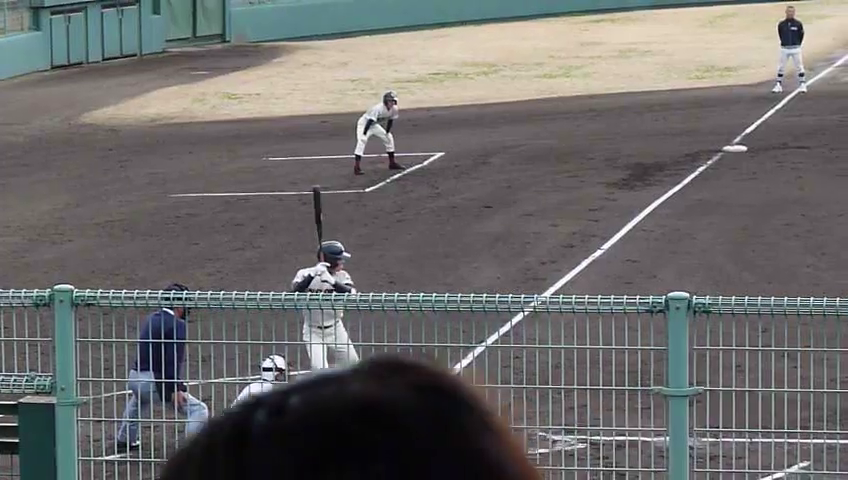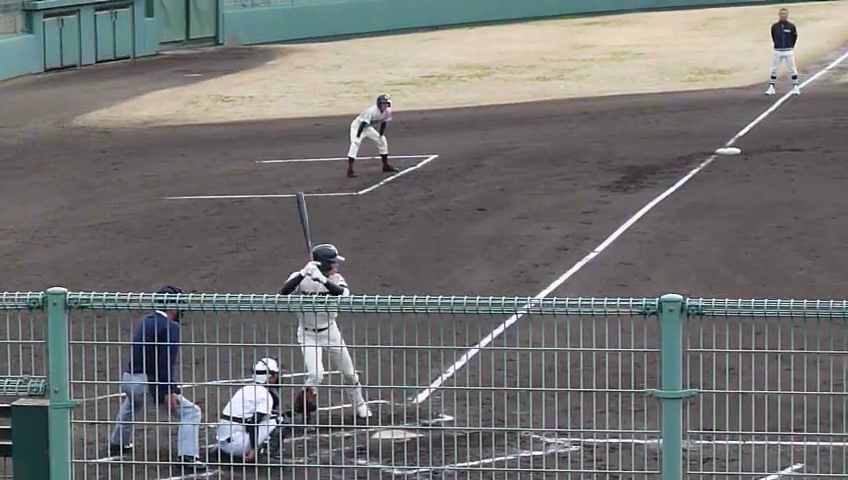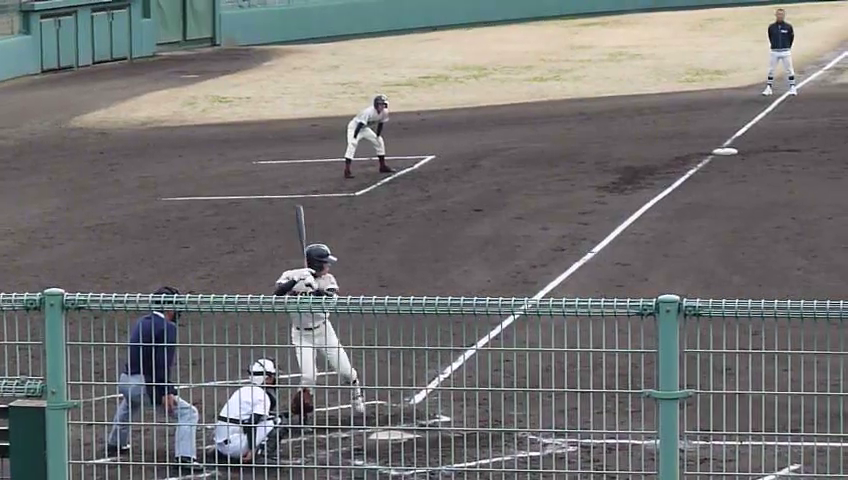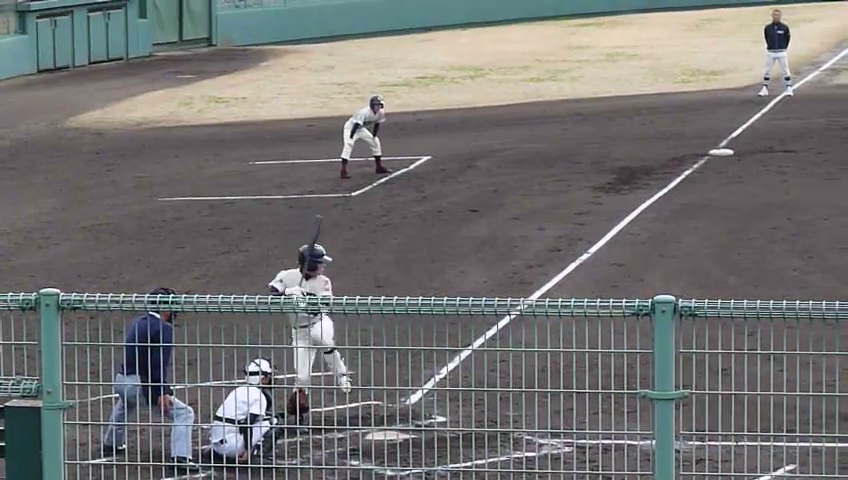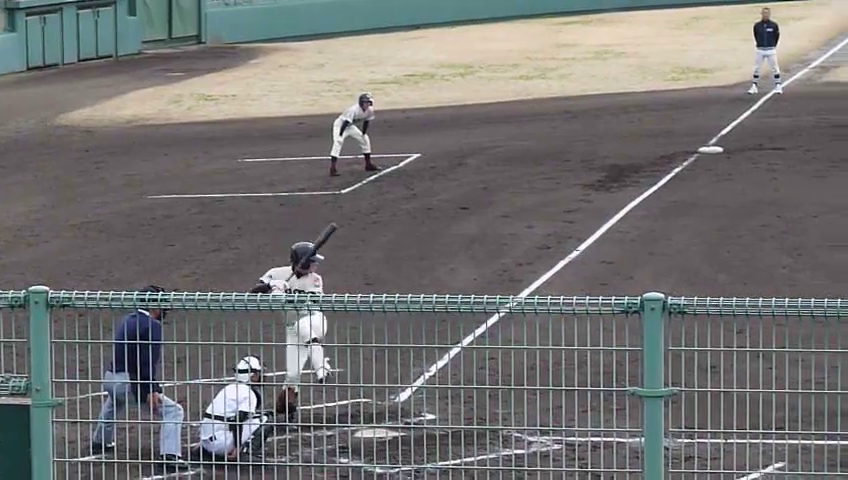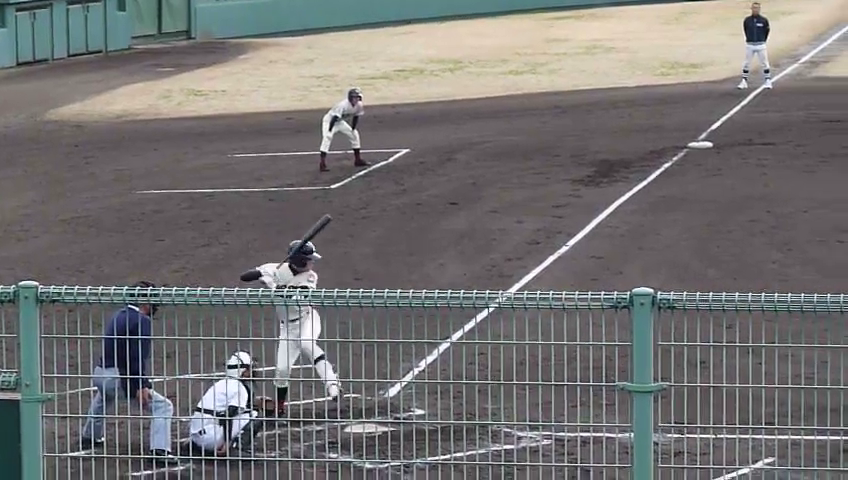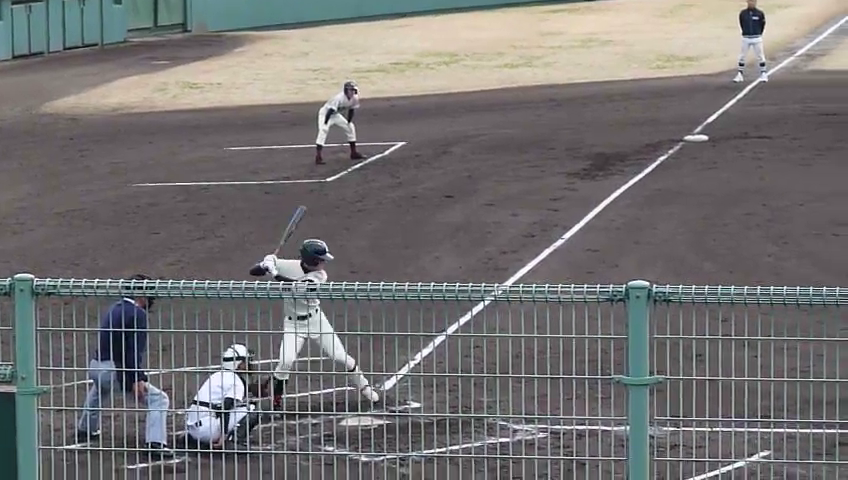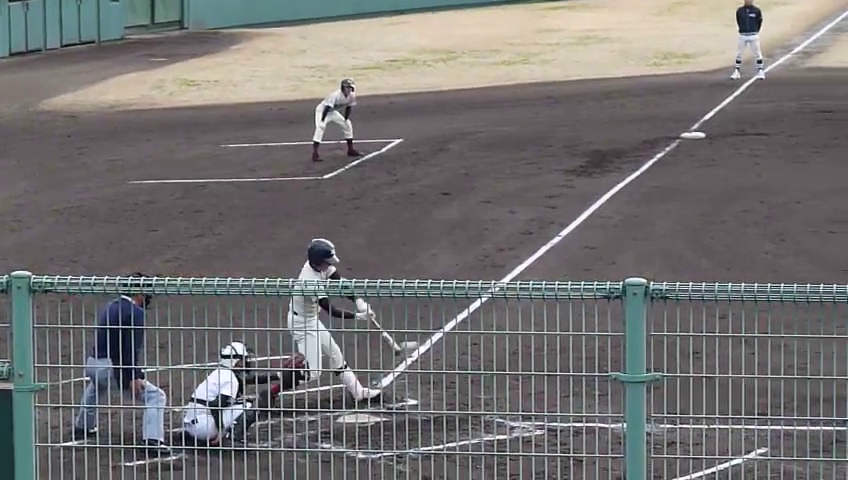
dt=0.2s
person 1, frame 1
left shoulder: (152, 319)
right shoulder: (177, 324)
left elbow: (146, 353)
right elbow: (173, 359)
right wrist: (176, 388)
left hip: (136, 378)
right hip: (154, 380)
left knee: (137, 403)
right knee: (197, 409)
left ankle: (125, 441)
person 1, frame 2
left shoulder: (145, 321)
right shoulder: (171, 325)
right elbow: (165, 366)
right wrist: (168, 391)
left hip: (129, 381)
right hip: (147, 384)
left knee: (130, 405)
right knee: (191, 412)
left ankle: (119, 444)
right ankle: (188, 457)
person 1, frame 3
left shoulder: (142, 322)
right shoulder: (167, 327)
left elbow: (138, 354)
right elbow: (163, 363)
right wrist: (166, 392)
left hip: (126, 381)
right hip: (145, 384)
left knee: (128, 405)
right knee: (188, 413)
left ankle: (115, 445)
right ankle: (185, 457)
person 1, frame 4
left shoulder: (138, 322)
right shoulder: (163, 327)
left elbow: (133, 354)
right elbow: (159, 363)
right wrist: (162, 392)
left hip: (122, 381)
right hip: (141, 384)
left knee: (123, 406)
right knee: (183, 413)
left ankle: (111, 445)
right ankle: (181, 458)
person 1, frame 5
left shoulder: (127, 320)
right shoulder: (152, 325)
left elbow: (124, 352)
right elbow: (148, 361)
right wrist: (151, 390)
left hip: (110, 379)
right hip: (130, 382)
left knee: (112, 403)
right knee: (173, 411)
left ankle: (100, 442)
right ankle: (170, 456)
person 1, frame 6
left shoulder: (118, 315)
right shoulder: (142, 321)
left elbow: (114, 348)
right elbow: (138, 357)
right wrist: (141, 385)
left hip: (100, 374)
right hip: (119, 377)
left knee: (102, 399)
right knee: (162, 406)
left ankle: (89, 437)
right ankle: (160, 450)
person 1, frame 7
left shoulder: (114, 308)
right shoulder: (138, 314)
left elbow: (110, 341)
right elbow: (134, 350)
right wrist: (137, 379)
left hip: (96, 367)
right hip: (115, 370)
left knee: (97, 393)
right knee: (158, 399)
left ankle: (85, 430)
right ankle: (156, 444)
person 1, frame 8
left shoulder: (111, 306)
right shoulder: (136, 311)
left elbow: (107, 338)
right elbow: (132, 348)
right wrist: (134, 376)
left hip: (93, 364)
right hip: (112, 368)
left knee: (94, 389)
right knee: (155, 396)
left ankle: (82, 428)
right ankle: (153, 441)
person 2, frame 1
left shoulder: (342, 276)
right shoulder: (305, 274)
right elbow: (295, 292)
left wrist: (331, 281)
right wrist: (313, 274)
left hip: (335, 331)
right hip: (313, 333)
person 2, frame 2
left shoulder: (336, 279)
right shoulder: (299, 277)
left elbow: (343, 294)
right elbow: (284, 292)
left wrist: (323, 280)
right wrist: (304, 273)
left hip: (330, 332)
right hip: (308, 335)
left knee: (349, 372)
right knee: (315, 374)
left ankle: (360, 405)
person 2, frame 3
left shoulder: (328, 280)
right shoulder: (290, 276)
right elbow: (277, 294)
left wrist: (314, 287)
right wrist: (296, 278)
left hip: (324, 330)
right hip: (301, 335)
left knee: (345, 370)
right knee: (309, 377)
left ankle: (356, 399)
right ankle: (301, 411)
person 2, frame 4
left shoulder: (323, 281)
right shoulder: (286, 276)
left elbow: (320, 309)
right wrist: (287, 293)
left hip: (321, 326)
right hip: (300, 333)
left knee: (320, 335)
right knee: (302, 378)
left ankle: (340, 372)
right ankle: (297, 413)
person 2, frame 5
left shoulder: (315, 280)
right shoulder: (277, 274)
right elbow: (254, 292)
left wrist: (285, 295)
right wrist: (271, 285)
left hip: (314, 321)
right hip: (293, 331)
left knee: (303, 326)
right knee: (292, 375)
left ankle: (321, 367)
right ankle: (289, 410)
person 2, frame 6
left shoulder: (310, 277)
right shoulder: (274, 269)
right elbow: (244, 277)
left wrist: (274, 286)
right wrist: (262, 273)
left hip: (309, 320)
right hip: (287, 327)
left knee: (307, 342)
right knee: (282, 369)
left ankle: (331, 383)
right ankle: (279, 406)
person 2, frame 7
left shoulder: (320, 275)
right shoulder: (286, 266)
left elbow: (301, 287)
right elbow: (253, 271)
left wrist: (275, 274)
right wrist: (266, 266)
left hip: (316, 320)
right hip: (293, 323)
left knee: (340, 356)
right knee: (286, 361)
left ankle: (363, 385)
right ankle: (275, 398)
person 2, frame 8
left shoulder: (323, 267)
right shoulder: (312, 281)
right elbow: (331, 310)
left wrist: (359, 302)
right wrist: (357, 316)
left hip: (311, 319)
right hip: (302, 323)
left knee: (334, 353)
right knee: (313, 372)
left ankle: (357, 391)
